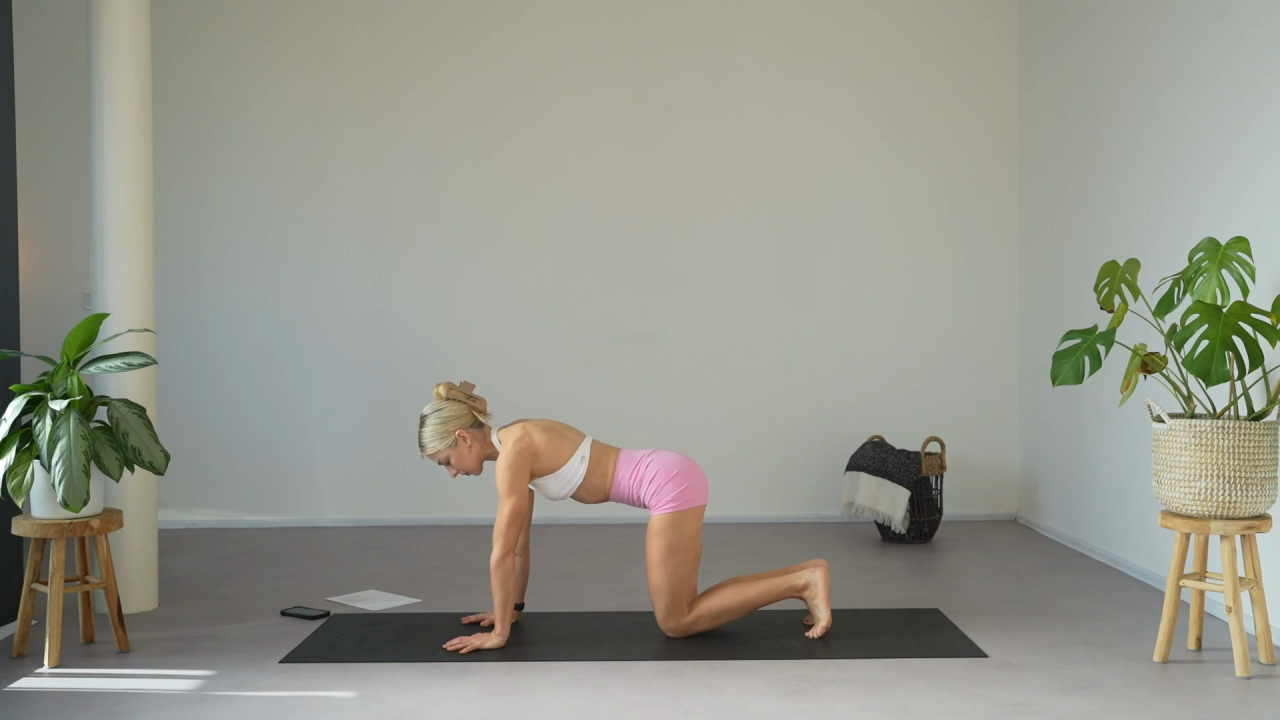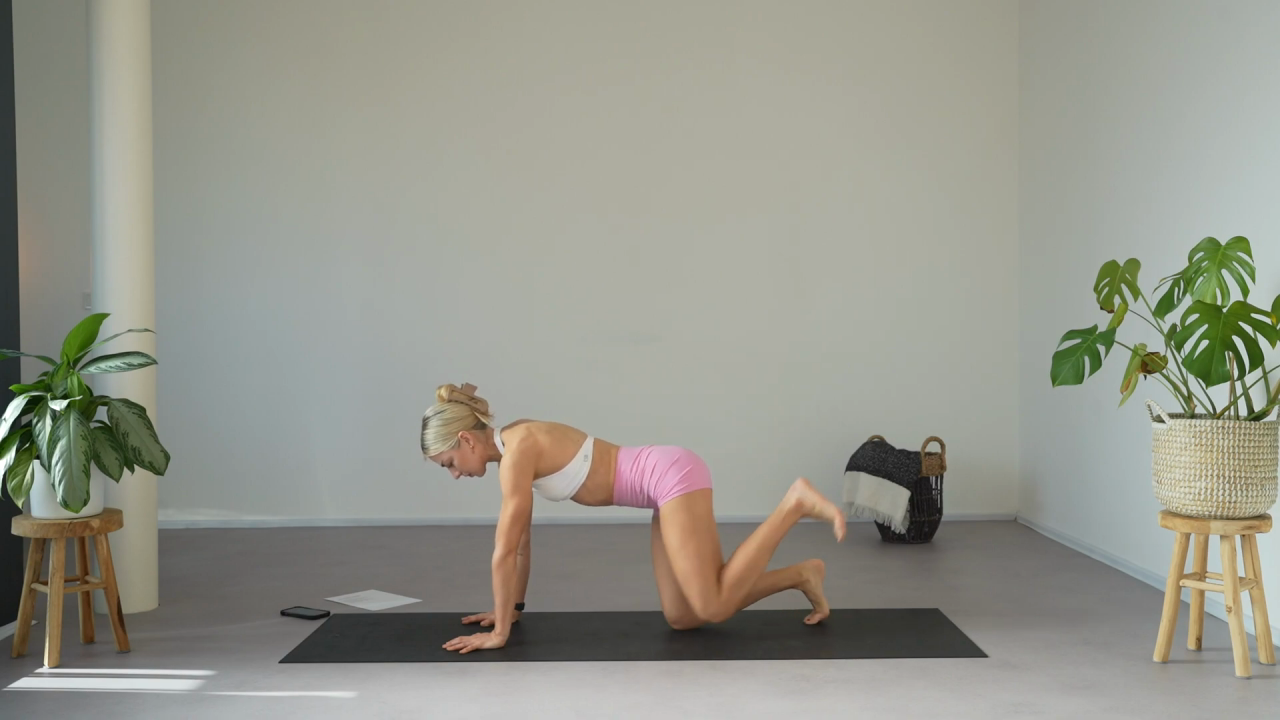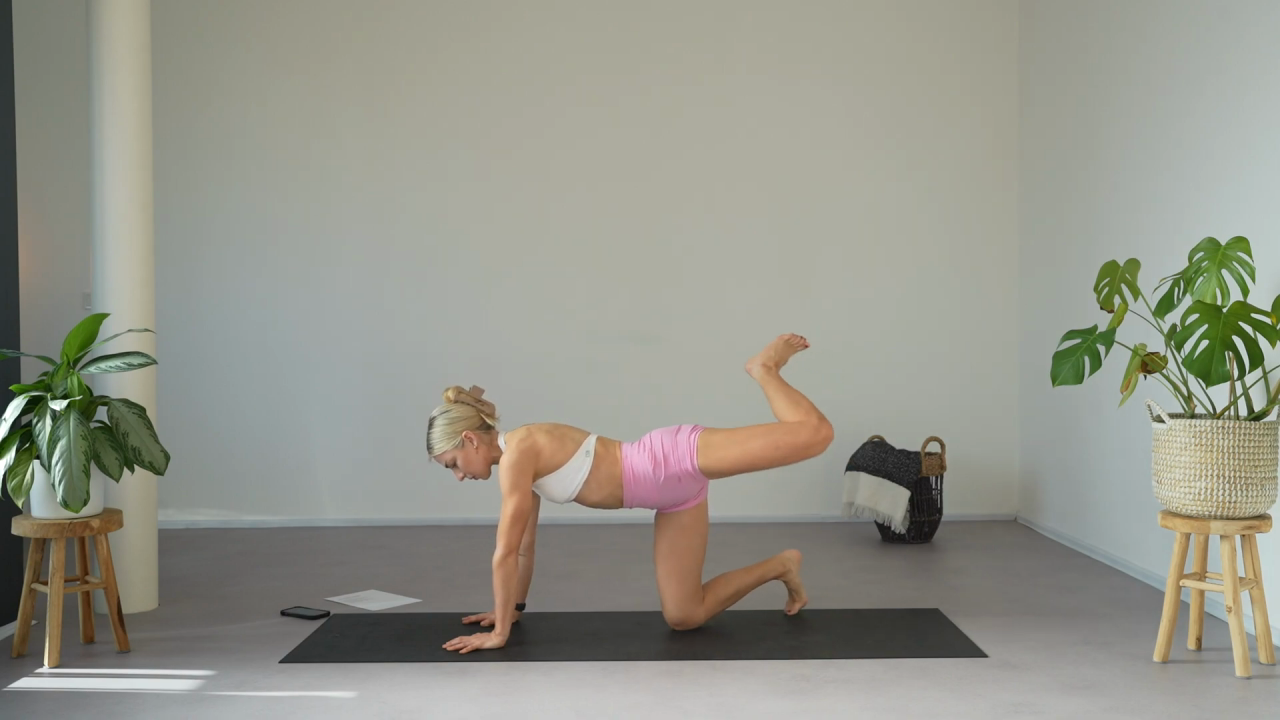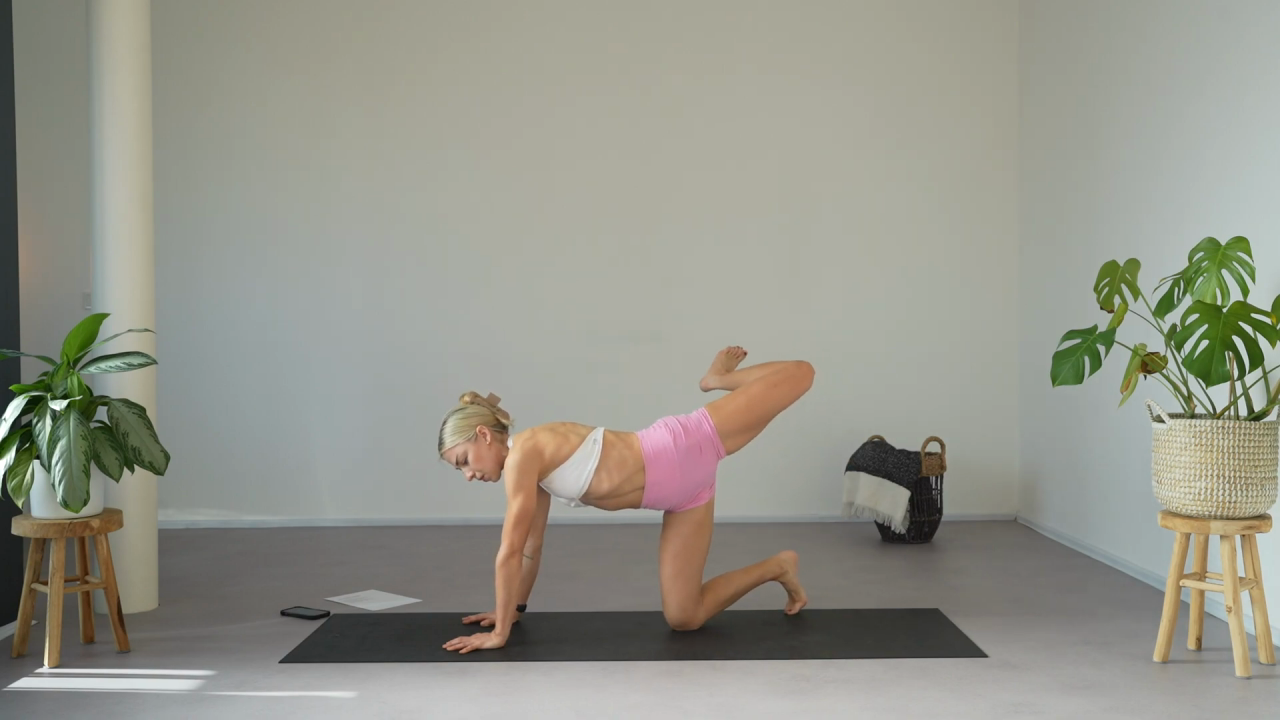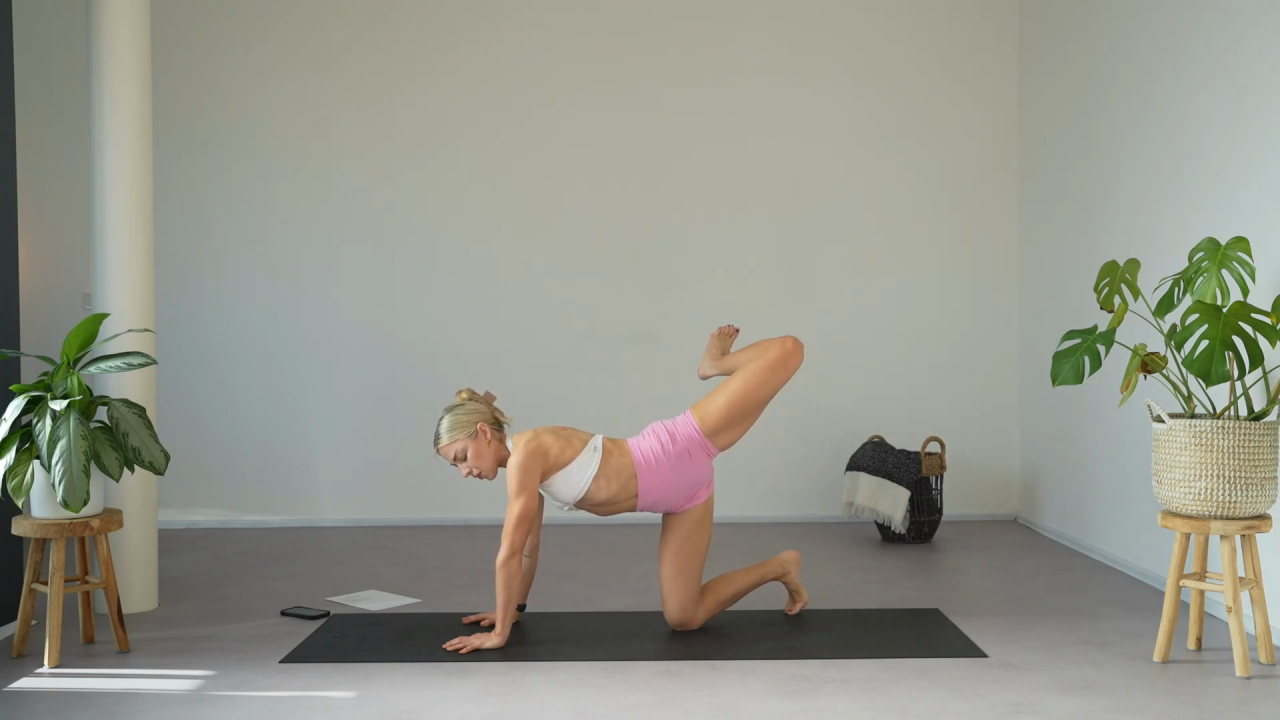
dt=1s
person 1, frame 1
left shoulder: (511, 451)
right shoulder: (518, 443)
left elbow: (503, 550)
right elbow: (520, 540)
left wrist: (500, 631)
right wrist: (512, 608)
left hip: (669, 483)
right hip: (671, 480)
left knee: (675, 623)
right knee: (678, 613)
left ankle: (803, 582)
right ankle: (802, 574)
person 1, frame 2
left shoulder: (514, 452)
right shoulder: (517, 444)
left elbow: (505, 550)
right elbow: (521, 541)
left wrist: (499, 631)
right wrist: (511, 608)
left hip: (671, 475)
right hip: (667, 481)
left knee: (711, 609)
right knee: (683, 615)
left ankle: (793, 503)
right ankle: (800, 574)
person 1, frame 3
left shoulder: (516, 454)
right shoulder: (523, 458)
left elbow: (506, 552)
right elbow: (525, 546)
left wrist: (499, 632)
right wrist: (512, 609)
left hip: (678, 456)
right hip: (673, 491)
left knee: (815, 434)
right knee: (684, 617)
left ankle: (762, 369)
right ankle: (780, 567)
person 1, frame 4
left shoulder: (522, 453)
right shoulder: (533, 469)
left elbow: (509, 552)
right elbow: (530, 548)
left wrist: (500, 633)
right wrist: (513, 609)
left hip: (686, 451)
right hip: (682, 489)
right knee: (683, 618)
right ankle: (777, 568)
person 1, frame 5
left shoulder: (525, 453)
right shoulder: (527, 466)
left elbow: (510, 552)
right elbow: (528, 546)
left wrist: (500, 633)
right wrist: (513, 609)
left hip: (679, 454)
right hip: (679, 488)
right knee: (683, 618)
right ankle: (779, 567)
